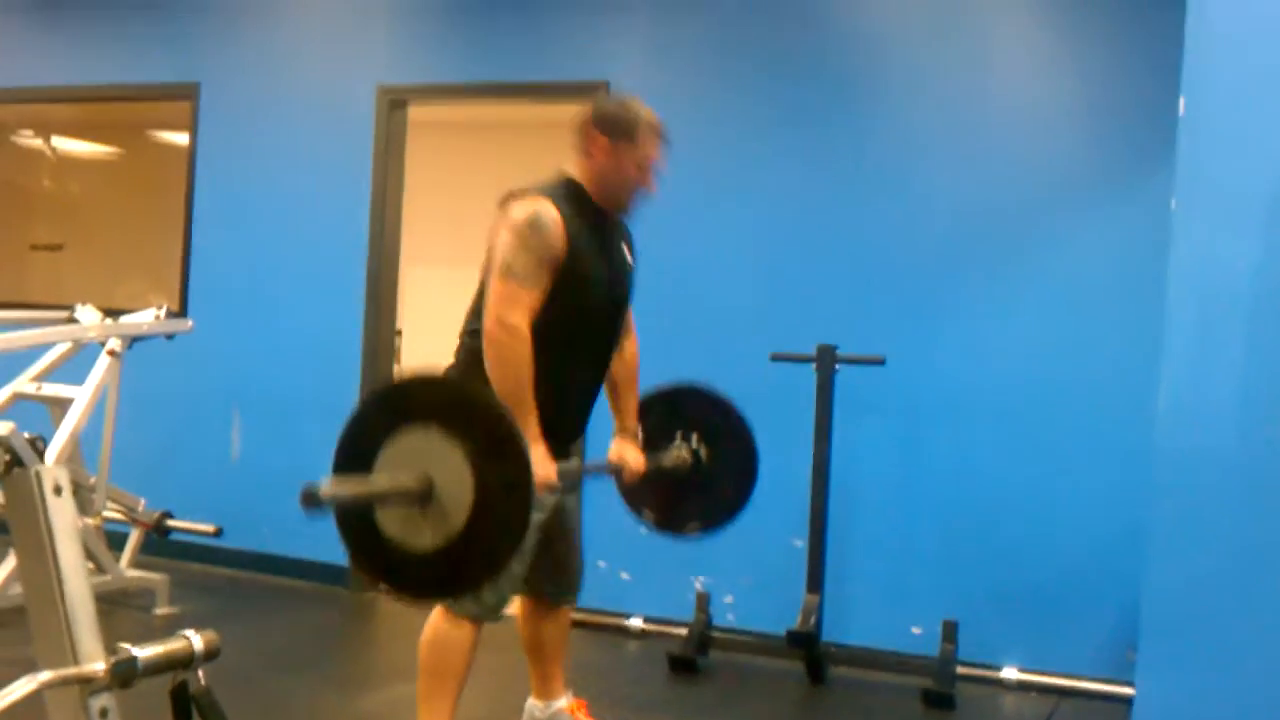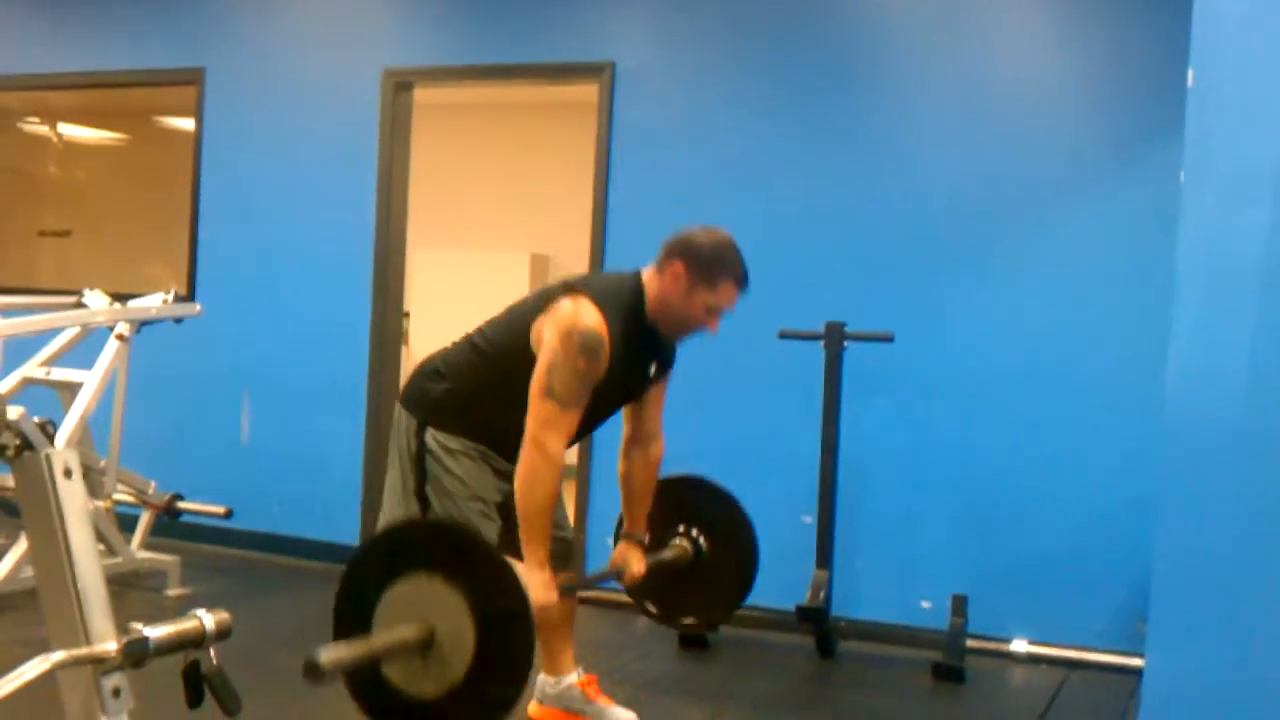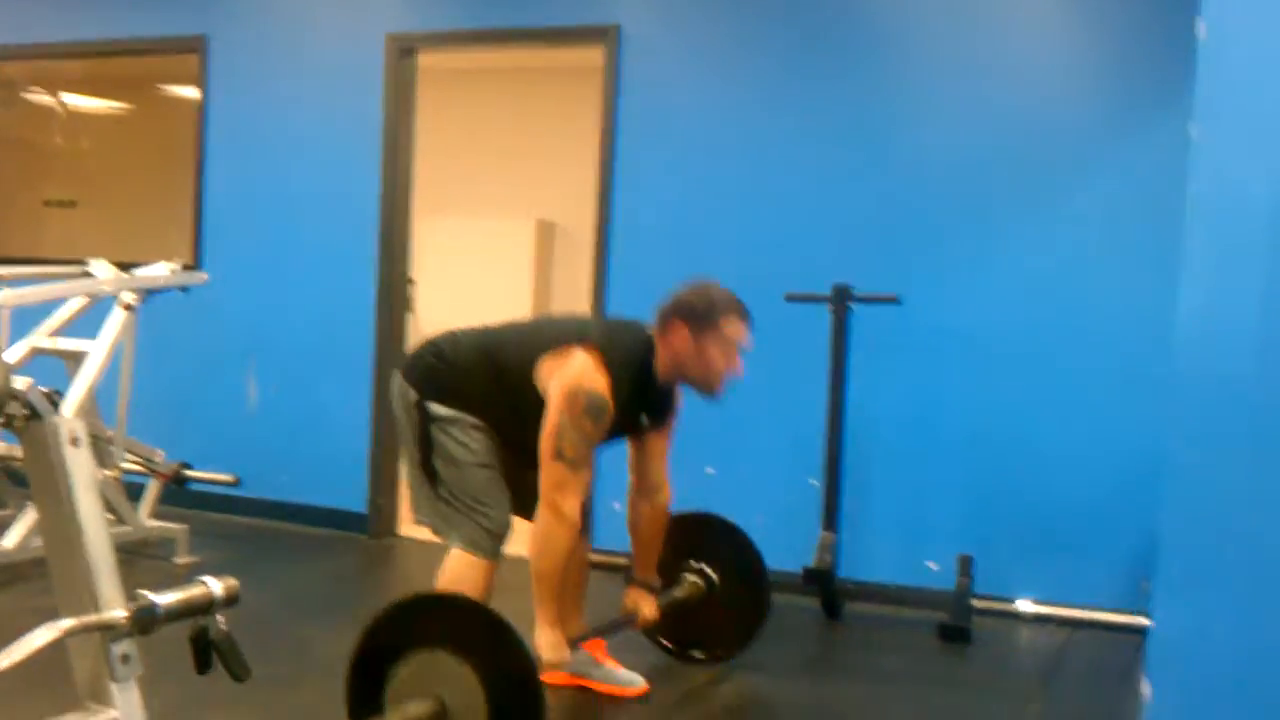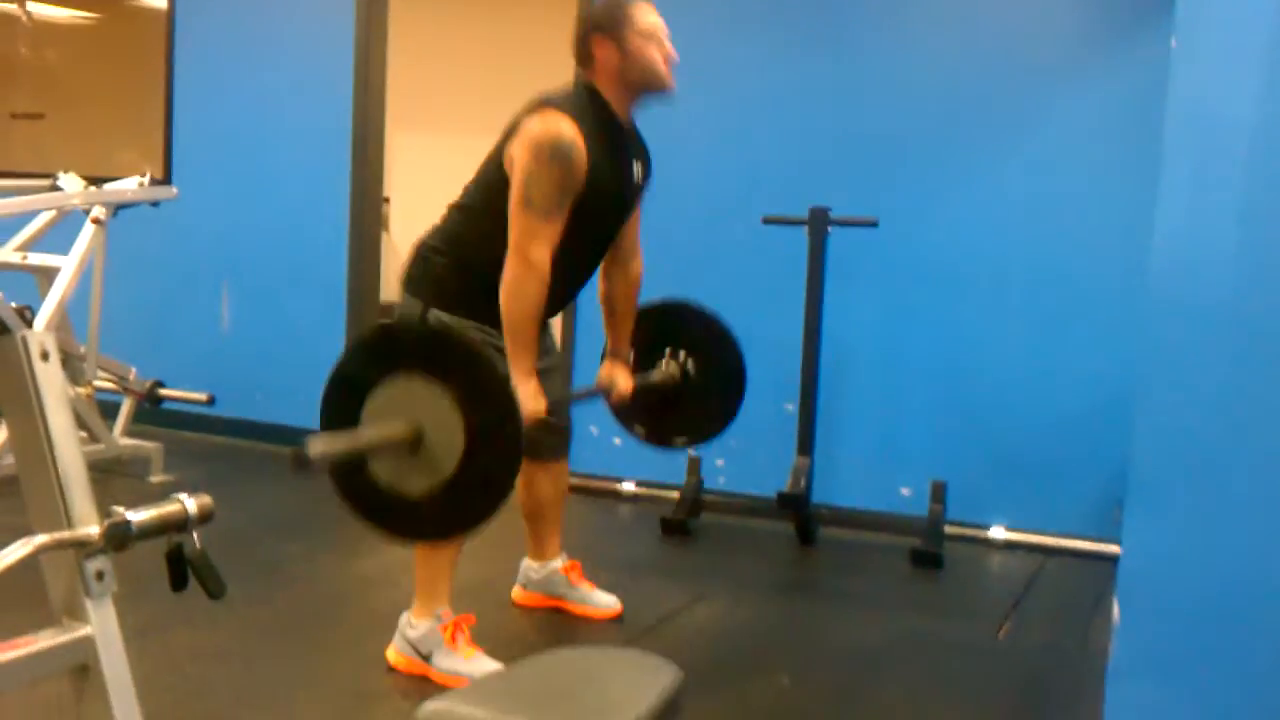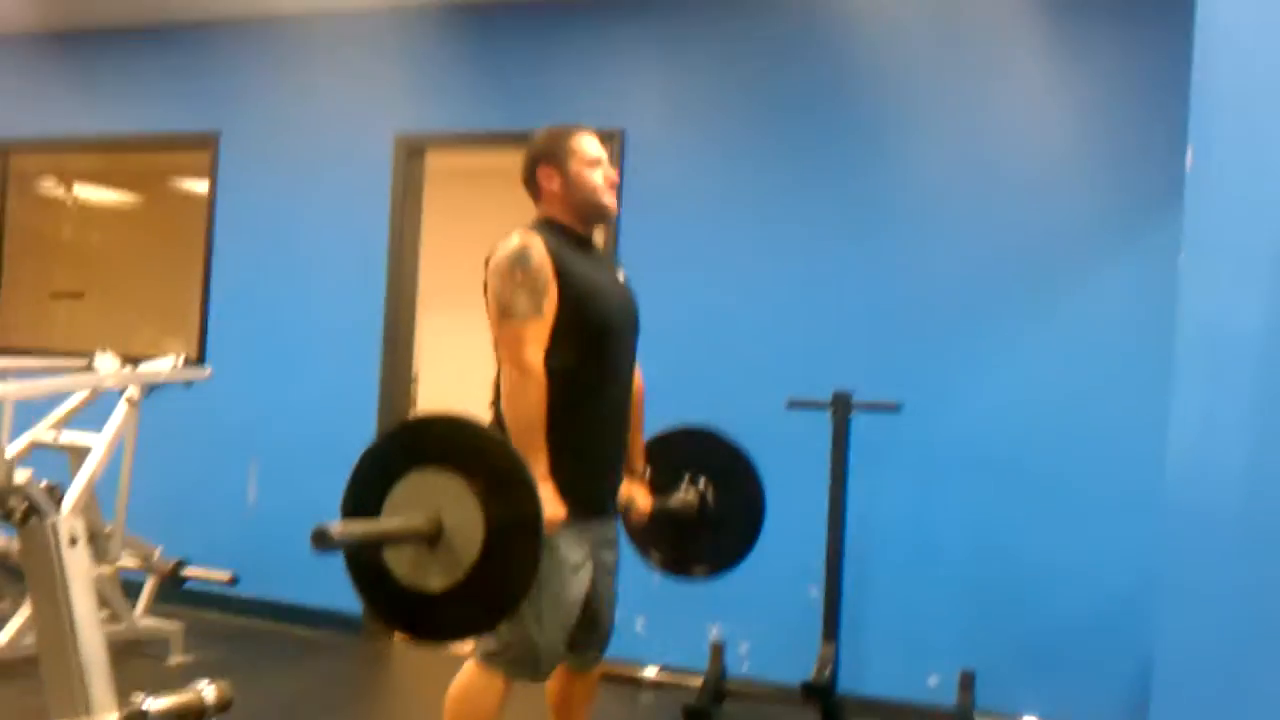
dt=0.4s
person 1, frame 1
left shoulder: (615, 235)
right shoulder: (539, 217)
left elbow: (620, 341)
right elbow: (506, 323)
left wrist: (628, 434)
right wrist: (527, 446)
left hip: (553, 442)
left knee: (554, 583)
right knee: (472, 591)
person 1, frame 2
left shoulder: (658, 343)
right shoulder: (589, 323)
left elbow: (644, 445)
right elbow: (543, 447)
left wrist: (634, 538)
right wrist: (531, 569)
left hip: (503, 427)
right hip: (446, 422)
left knee: (559, 552)
person 1, frame 3
left shoulder: (659, 391)
right shoulder: (592, 382)
left elbow: (651, 494)
right elbow: (557, 508)
left wrist: (644, 585)
right wrist: (544, 628)
left hip: (505, 411)
right hip: (443, 399)
left knee: (574, 526)
right knee: (480, 535)
left ankle: (574, 654)
person 1, frame 4
left shoulder: (633, 150)
right shoulder: (557, 136)
left elbow: (622, 261)
right elbow: (527, 260)
left wrist: (618, 354)
right wrist: (520, 376)
left hip: (520, 316)
right hip: (453, 302)
left knee: (549, 440)
left ankle: (544, 570)
right ankle: (424, 629)
person 1, frame 5
left shoulder: (603, 266)
right shoulder: (525, 254)
left elbow: (628, 378)
right elbow: (522, 370)
left wrist: (636, 475)
right wrist: (537, 485)
left hip: (592, 500)
right hip: (544, 497)
left knee: (585, 647)
right knee: (510, 652)
